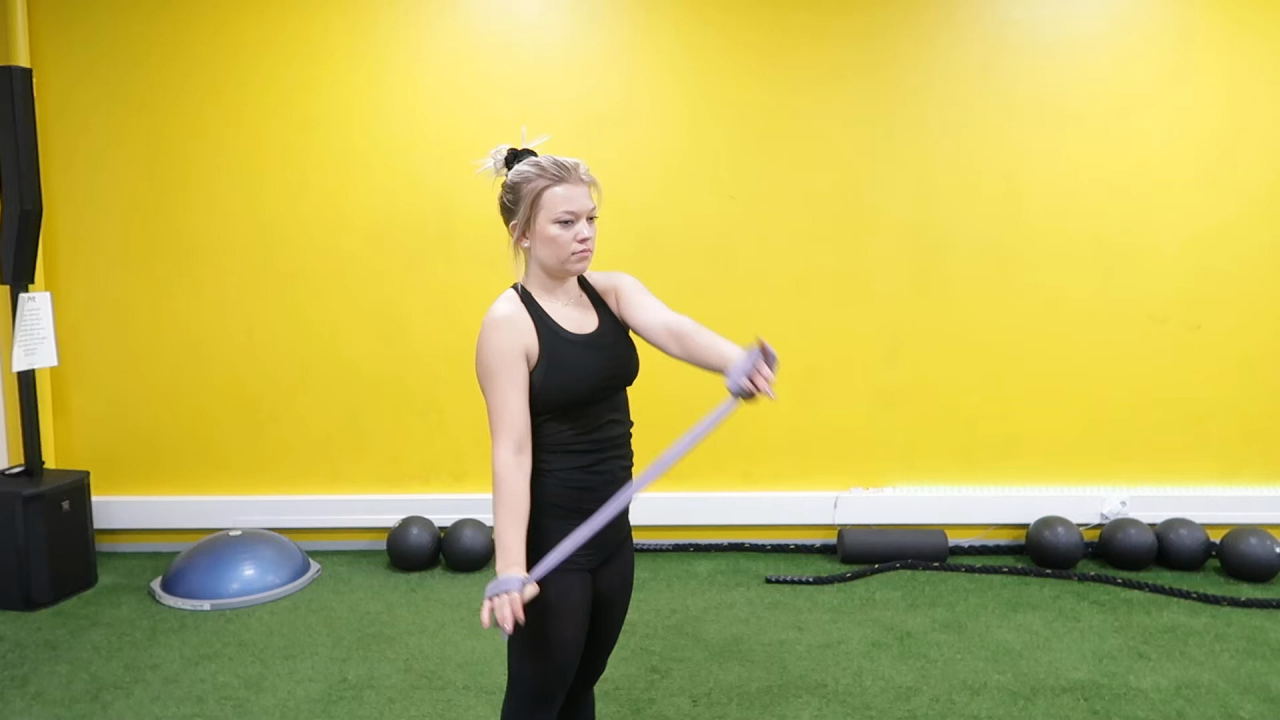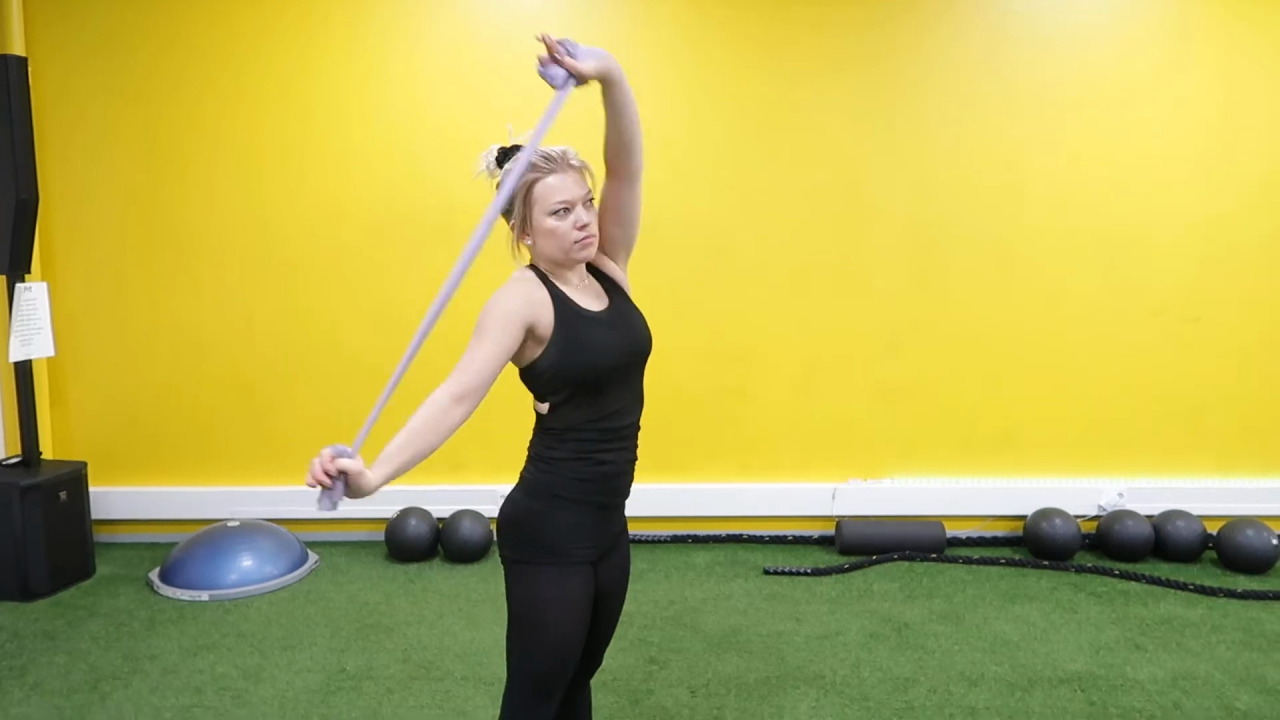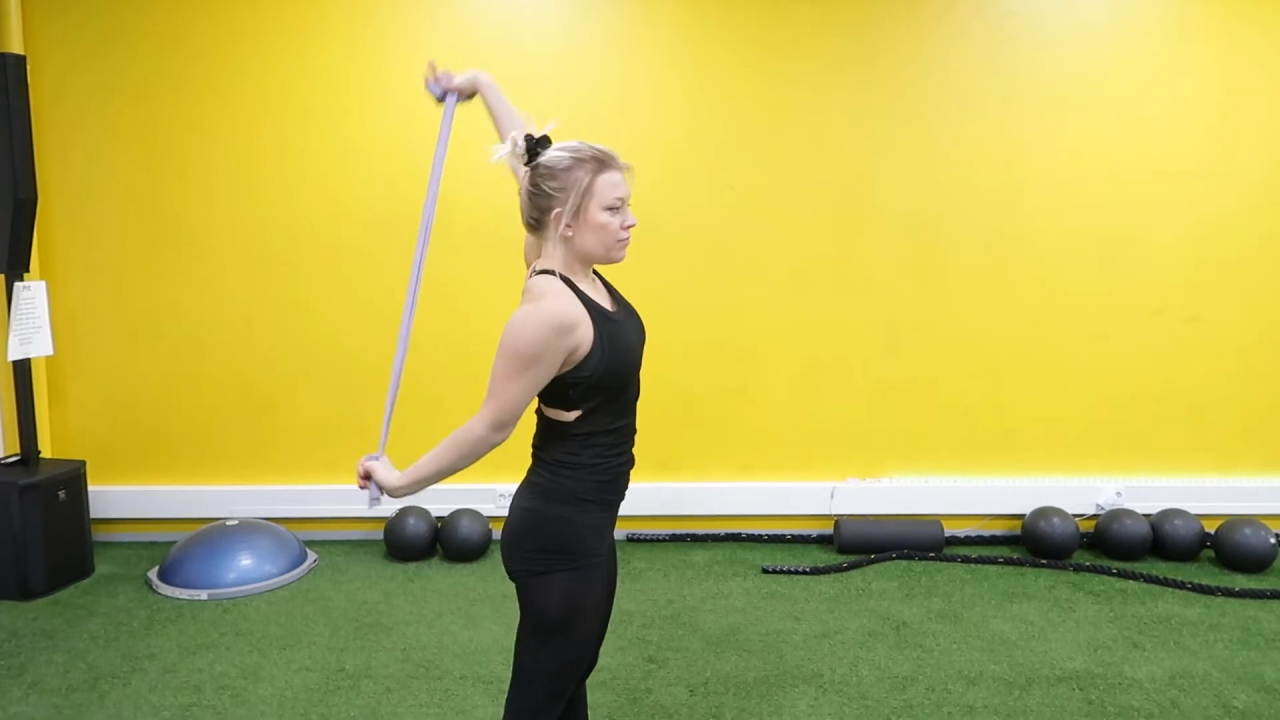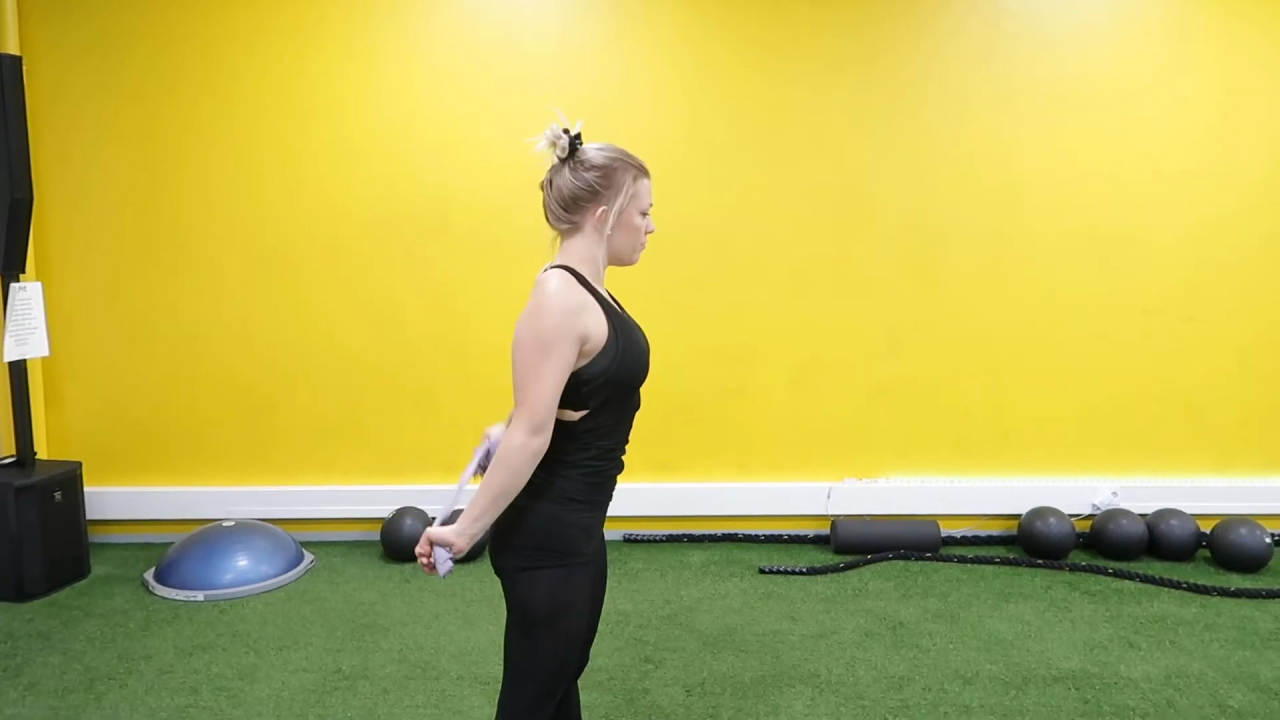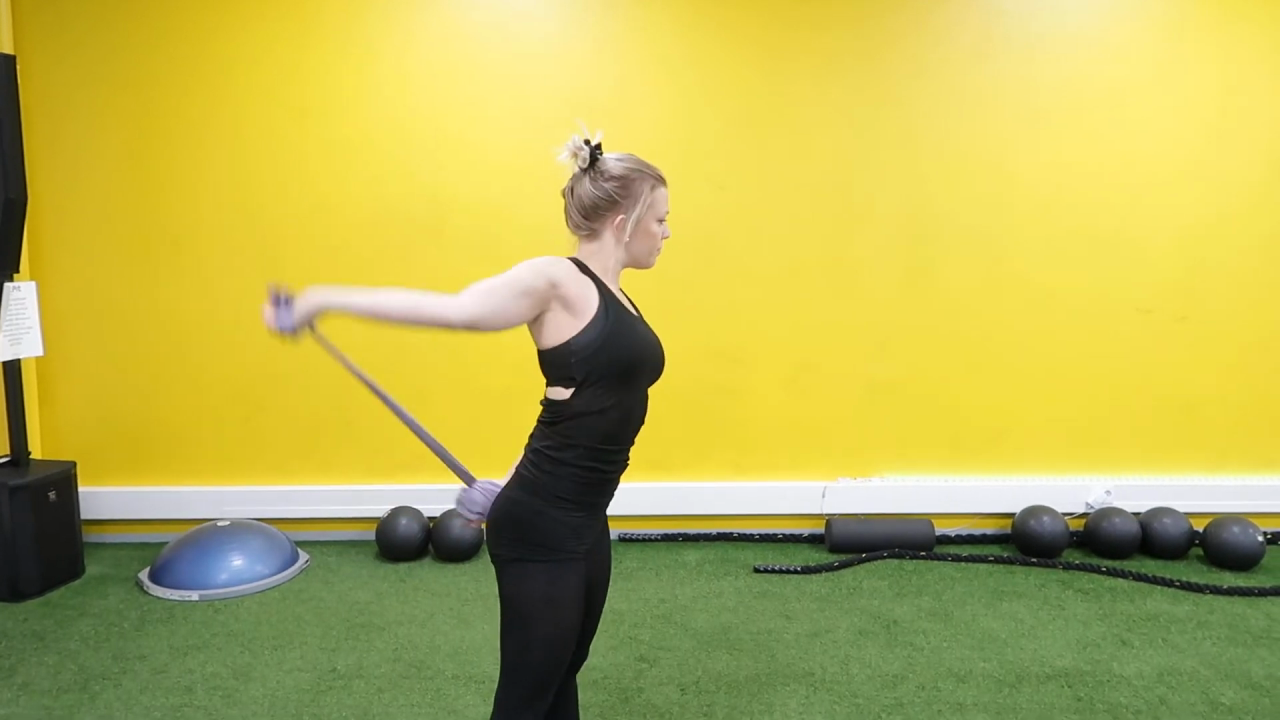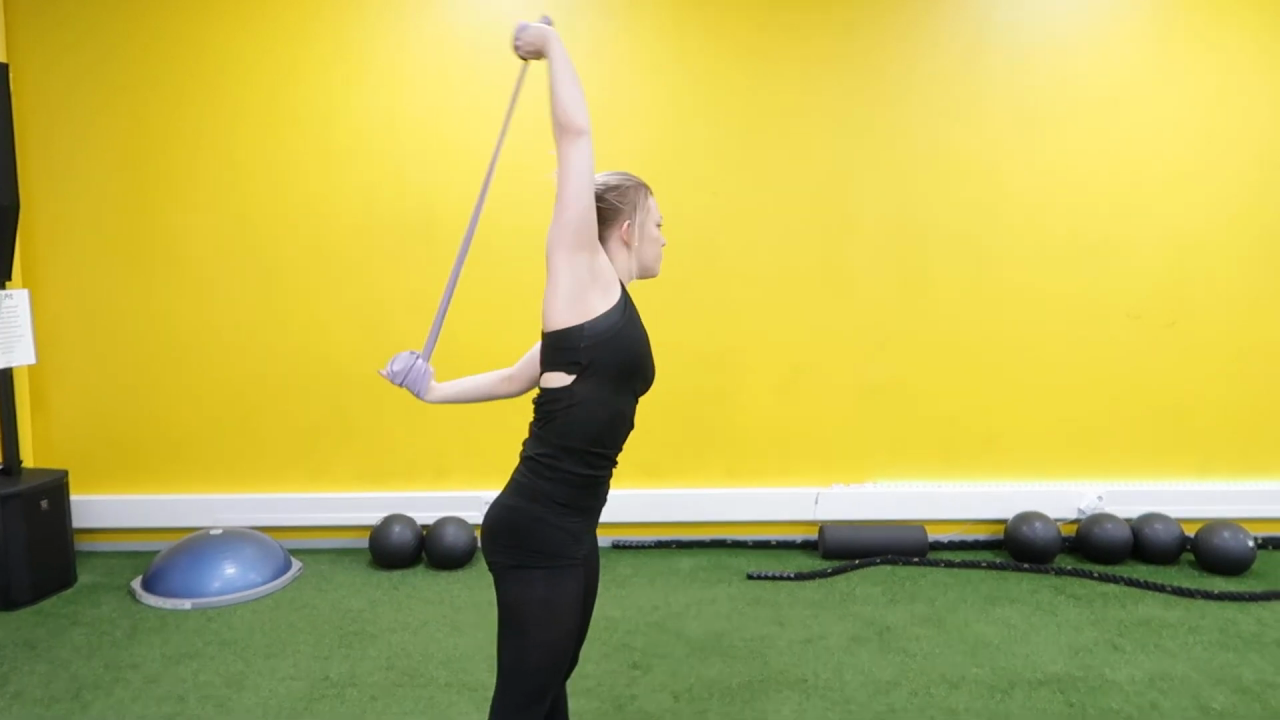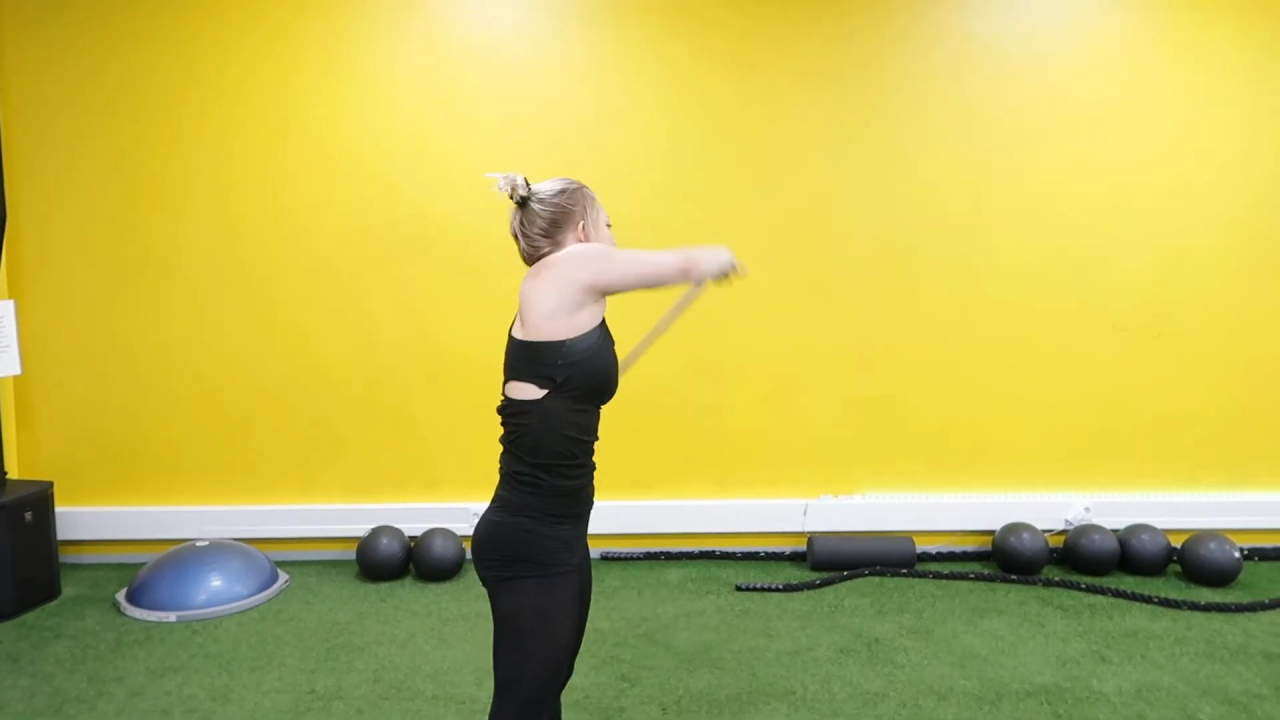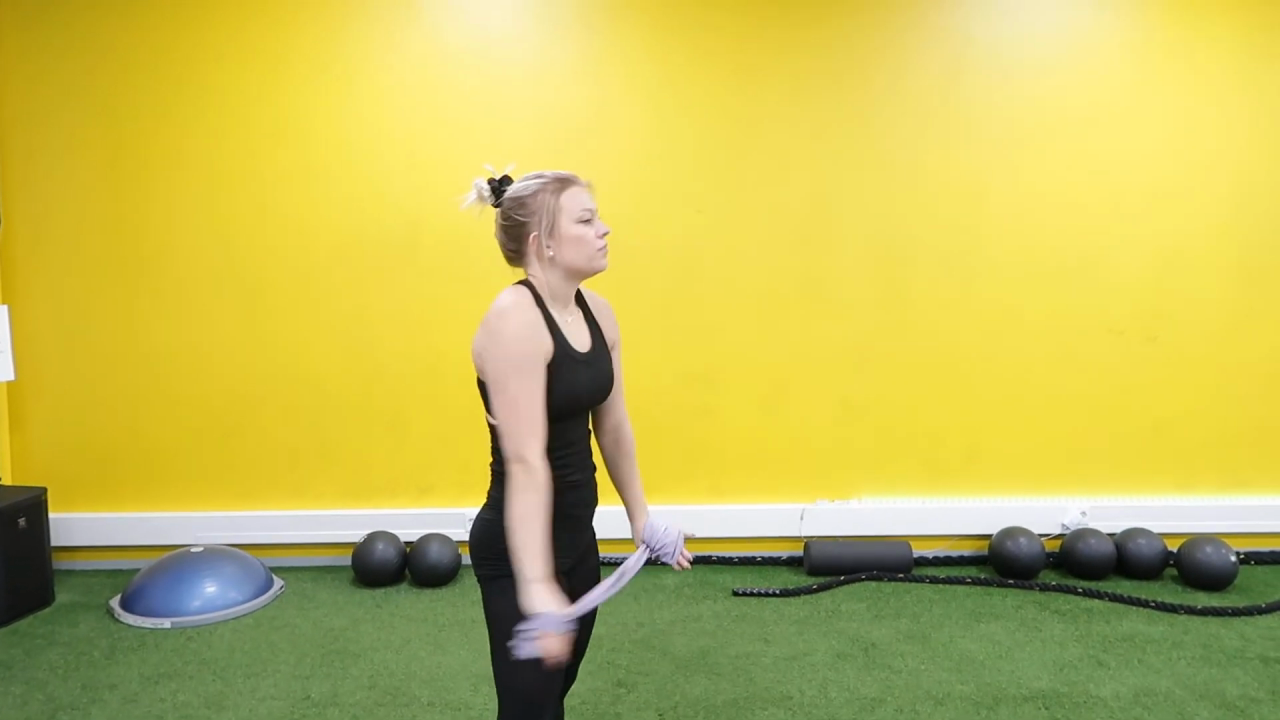
dt=0.5s
person 1, frame 1
left shoulder: (615, 292)
right shoulder: (509, 321)
left elbow: (673, 332)
right elbow: (512, 449)
left wrist: (734, 362)
right wrist: (511, 568)
left hip: (611, 530)
right hip: (554, 538)
person 1, frame 2
left shoulder: (608, 269)
right shoulder: (522, 300)
left elbow: (627, 173)
right elbow: (459, 394)
left wrist: (611, 84)
right wrist: (375, 473)
left hip: (605, 524)
right hip: (546, 529)
person 1, frame 3
left shoulder: (574, 268)
right shoulder: (550, 309)
left elbow: (535, 165)
right elbow: (492, 424)
left wrist: (485, 87)
right wrist: (405, 482)
left hip: (580, 525)
right hip: (560, 536)
person 1, frame 4
left shoulder: (580, 288)
right shoulder: (561, 299)
right elbow: (532, 434)
left wrist: (505, 429)
right wrist: (466, 531)
left hip: (575, 526)
right hip: (548, 534)
person 1, frame 5
left shoulder: (613, 301)
right shoulder: (559, 283)
right elbow: (456, 310)
left wrist: (513, 474)
right wrist: (331, 300)
left hip: (582, 524)
right hip: (540, 526)
person 1, frame 6
left shoulder: (605, 309)
right shoulder: (580, 273)
left elbow: (519, 376)
right elbow: (573, 137)
left wrist: (438, 390)
right wrist: (554, 44)
left hip: (569, 529)
right hip: (537, 530)
person 1, frame 7
left shoulder: (560, 305)
right shoulder: (569, 271)
right elbow: (685, 264)
right wrist: (717, 257)
left hip: (556, 538)
right hip: (528, 543)
person 1, frame 8
left shoulder: (596, 311)
right shoulder: (513, 321)
left elbow: (613, 422)
right elbow: (525, 462)
left wrist: (642, 518)
right wrist: (537, 585)
left hip: (576, 536)
right hip: (522, 546)
